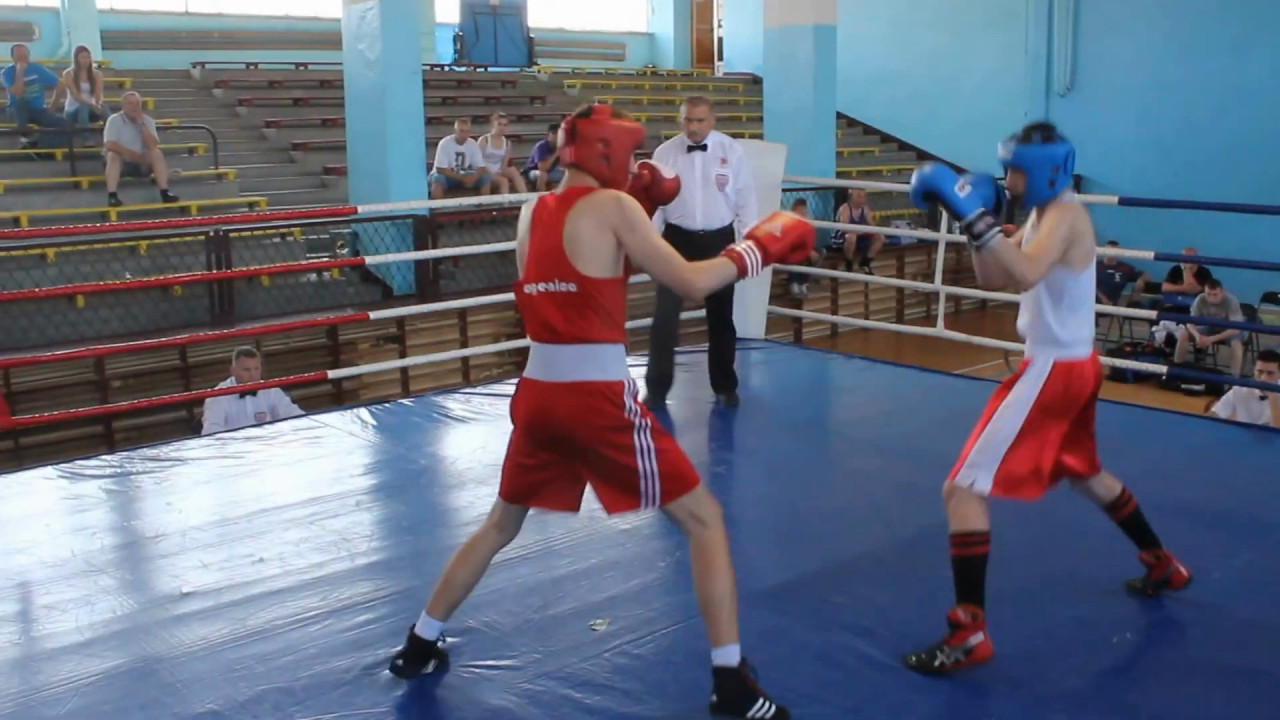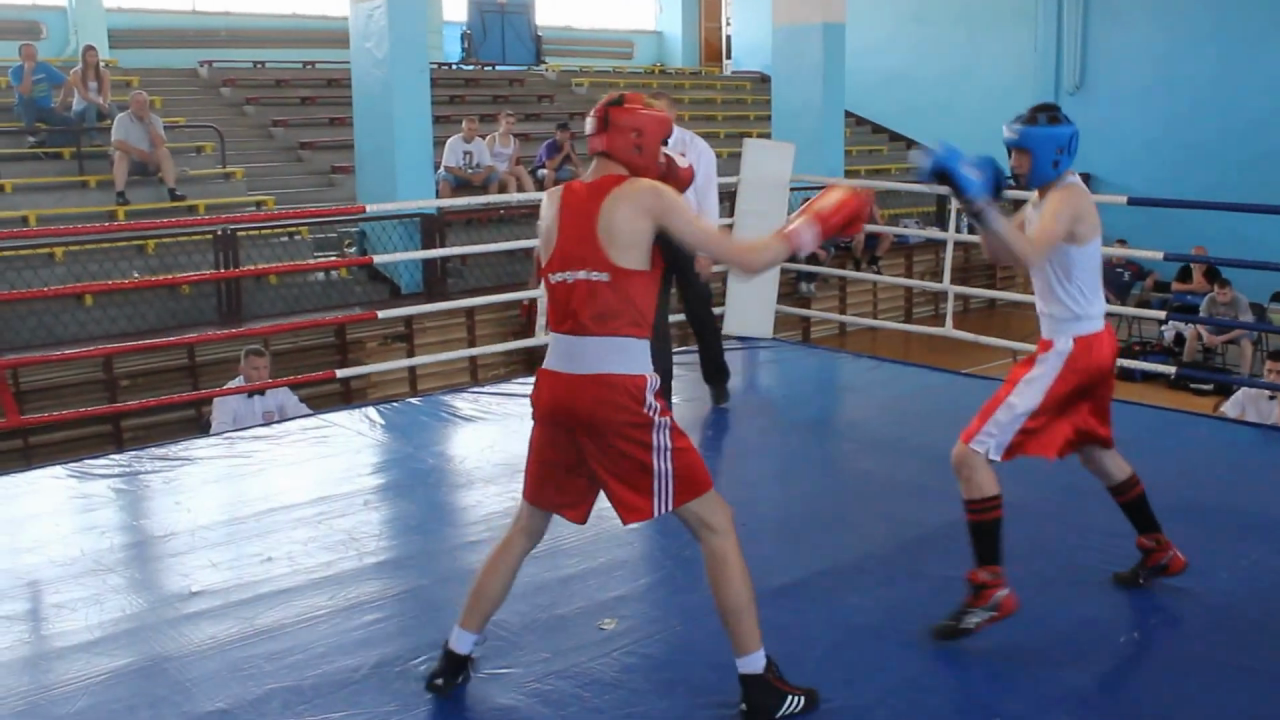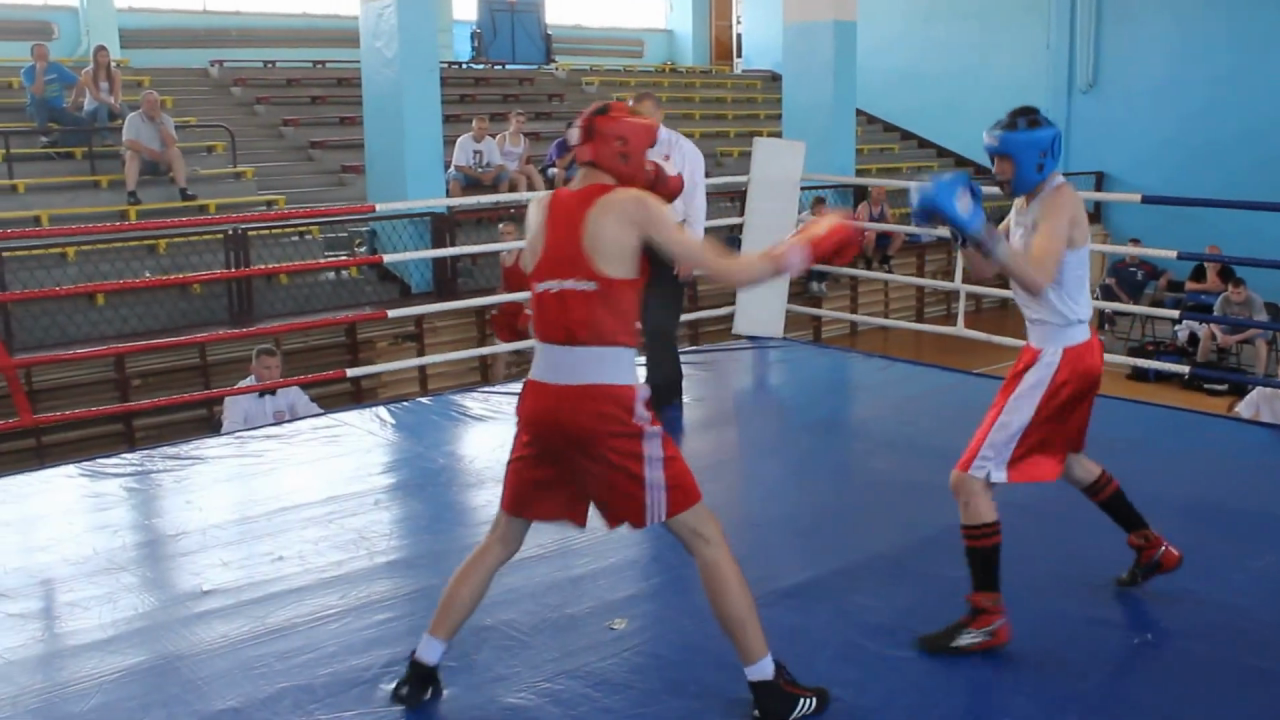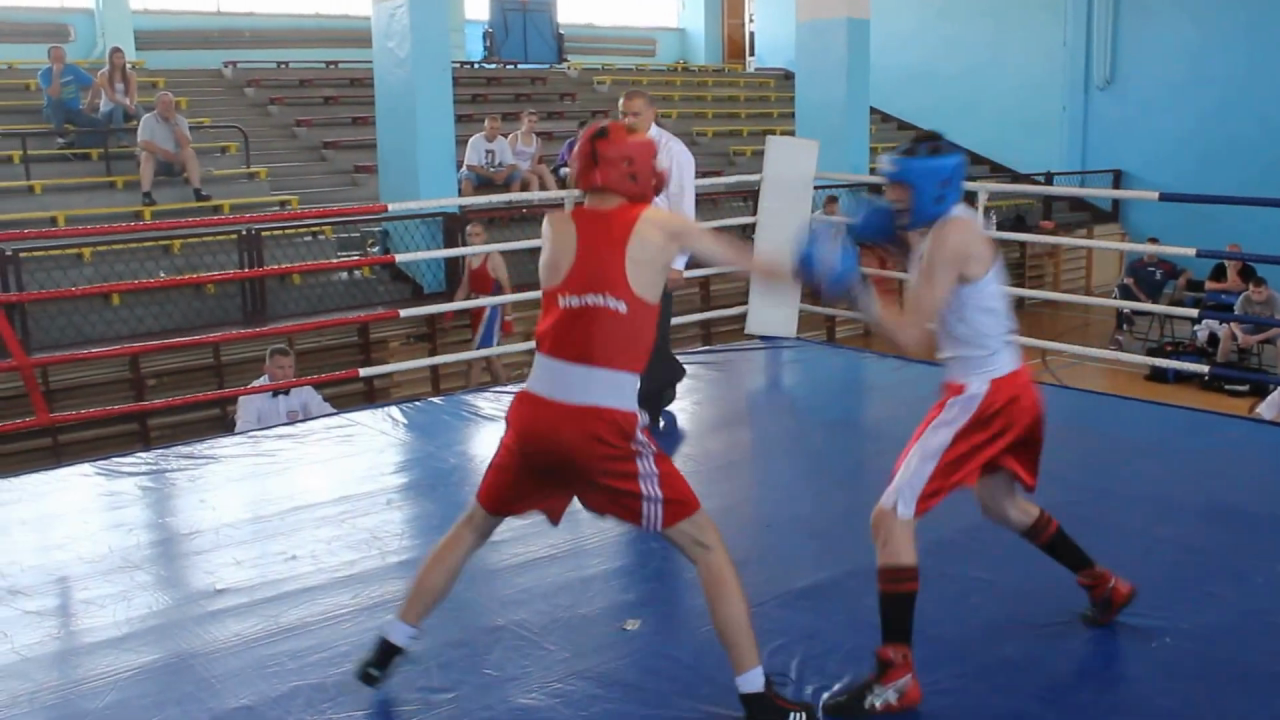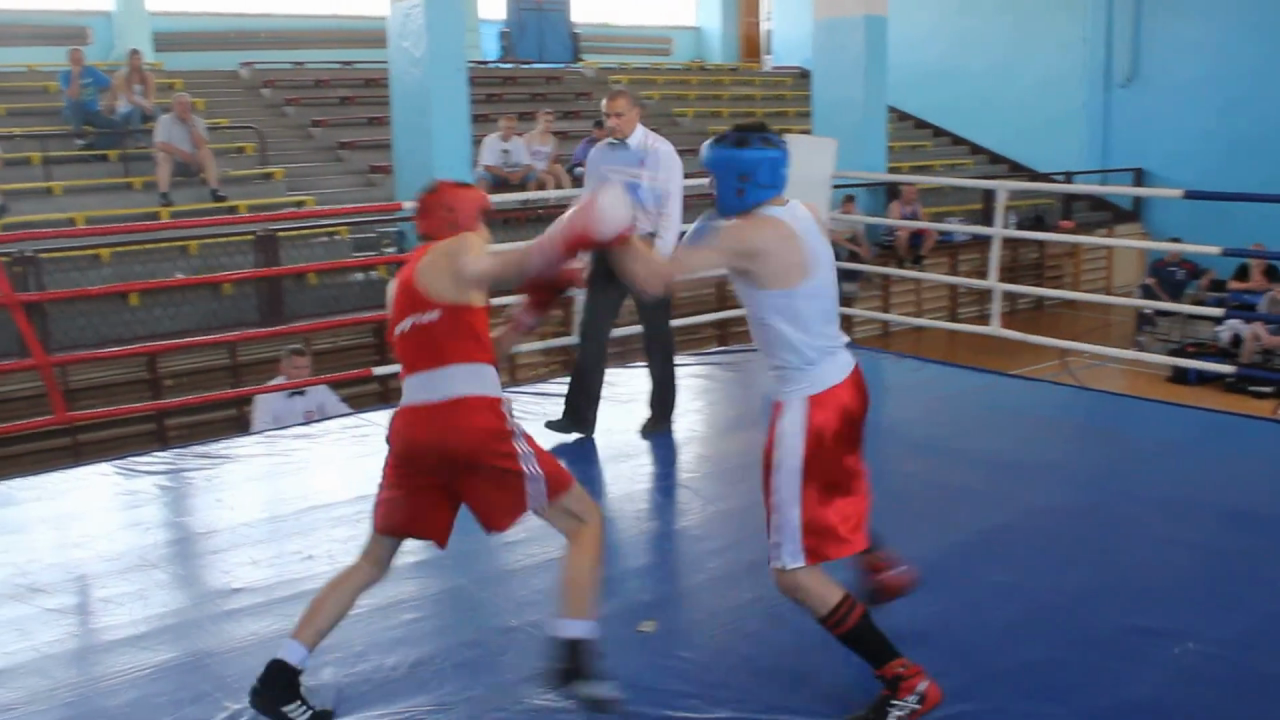
dt=0.4s
person 1, frame 1
left shoulder: (534, 213)
right shoulder: (614, 206)
right elbow: (691, 283)
right wrist: (759, 248)
left hip: (538, 394)
right hip: (603, 400)
left knee: (498, 528)
right knee: (705, 521)
left ankle: (419, 646)
person 1, frame 2
left shoulder: (553, 203)
right shoulder: (649, 196)
right elbow: (746, 259)
right wrist: (817, 222)
left hip: (556, 387)
right hip: (621, 393)
left knee: (525, 529)
right knee: (715, 527)
left ankle: (455, 658)
person 1, frame 3
left shoulder: (542, 208)
right shoulder: (635, 206)
right elbow: (731, 273)
right wrist: (810, 246)
left hip: (543, 400)
right hip: (611, 404)
left knee: (499, 542)
right knee: (706, 539)
person 1, frame 4
left shoulder: (558, 226)
right shoulder: (661, 224)
right elbow: (741, 258)
left hip: (535, 416)
right hip: (605, 427)
left knee: (471, 530)
right knee: (709, 549)
left ankle: (385, 651)
person 1, frame 5
left shoulder: (405, 283)
right shoulder: (459, 253)
right elbow: (496, 265)
left wrist: (534, 307)
right wrist: (576, 233)
left hip: (410, 429)
right hip: (474, 422)
left knee: (372, 562)
right knee: (585, 520)
right ankle: (574, 656)
person 2, frame 1
left shoulder: (1064, 217)
right shoulder: (1043, 215)
left elbow: (1022, 276)
right elbow: (993, 274)
left wrist: (975, 218)
right wrist: (980, 217)
left hip: (1055, 369)
right hip: (1072, 366)
left knee: (962, 489)
right knee: (1085, 472)
left ankle: (968, 631)
right ankle: (1164, 564)
person 2, frame 2
left shoulder: (1067, 197)
right shoulder: (1046, 196)
left elbow: (1029, 253)
right elbow: (997, 250)
left wrist: (975, 196)
right wrist: (981, 197)
left hip: (1072, 349)
right hip: (1087, 343)
left knee: (973, 453)
right knee: (1098, 451)
left ankle: (990, 587)
right ankle: (1160, 552)
person 2, frame 3
left shoulder: (1062, 202)
right shoulder: (1023, 204)
left elbow: (1036, 280)
right elbow: (989, 267)
left wrist: (970, 222)
right wrist: (955, 222)
left hip: (1061, 358)
right hip: (1067, 353)
left knee: (973, 479)
right knee: (1068, 461)
left ankle: (987, 617)
right ankle: (1152, 548)
person 2, frame 4
left shoulder: (950, 239)
right shoulder: (941, 219)
left elbow: (910, 333)
left wrist: (849, 286)
right wrist: (875, 232)
left hip: (988, 392)
right hip: (985, 386)
left knee: (890, 518)
right knee: (1003, 505)
right ankle: (1103, 585)
person 2, frame 5
left shoulder: (746, 234)
right shoulder: (805, 217)
left elbow: (649, 280)
right wrist: (710, 245)
left hip: (806, 407)
right hip: (841, 384)
left knee: (794, 568)
right knee: (823, 501)
right ankle: (879, 567)
person 3, frame 1
left shoulder: (733, 152)
right shoulder: (666, 153)
left elbow: (746, 204)
left hip: (718, 240)
right hip: (677, 240)
left knee: (720, 317)
right knee: (665, 314)
left ankle: (725, 385)
right ankle: (656, 388)
person 3, frame 2
left shoulder: (696, 148)
left elbow: (709, 201)
left knee: (700, 314)
right knee: (652, 318)
left ankle: (718, 380)
right ankle: (662, 388)
person 3, frame 3
left shoulder: (683, 150)
left elbow: (696, 205)
left knee: (661, 324)
right knee: (653, 324)
left ankle: (659, 401)
right ankle: (669, 395)
person 3, frame 4
left shoulder: (673, 151)
left elbow: (684, 209)
left wrist: (678, 261)
left knee: (652, 326)
left ankle: (648, 407)
right ankle: (668, 374)
person 3, frame 5
left shoulder: (659, 152)
right shoulder: (598, 153)
left elbow: (670, 213)
right hip: (608, 251)
left knee: (656, 335)
right knee: (592, 332)
left ankle: (661, 413)
right ankle: (578, 415)
